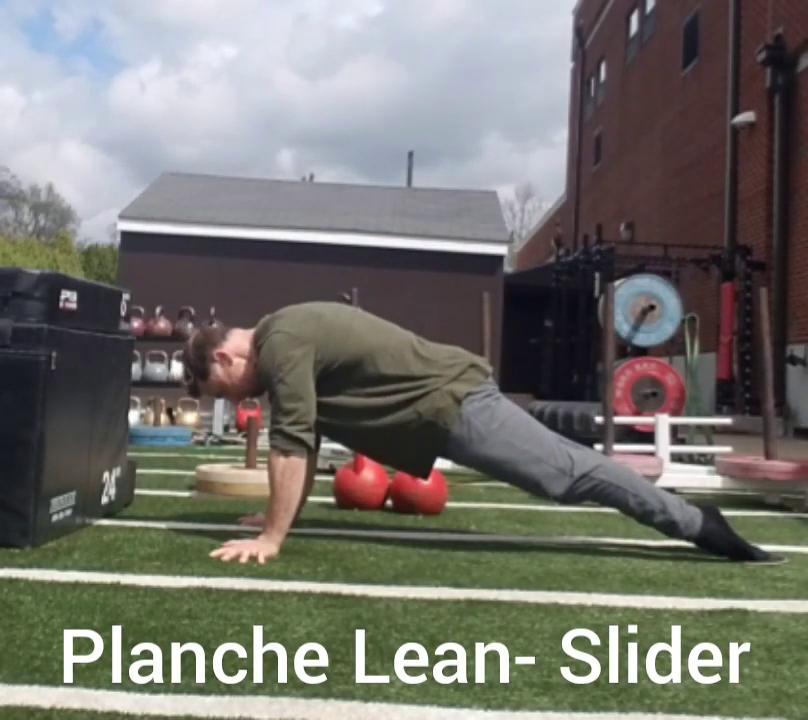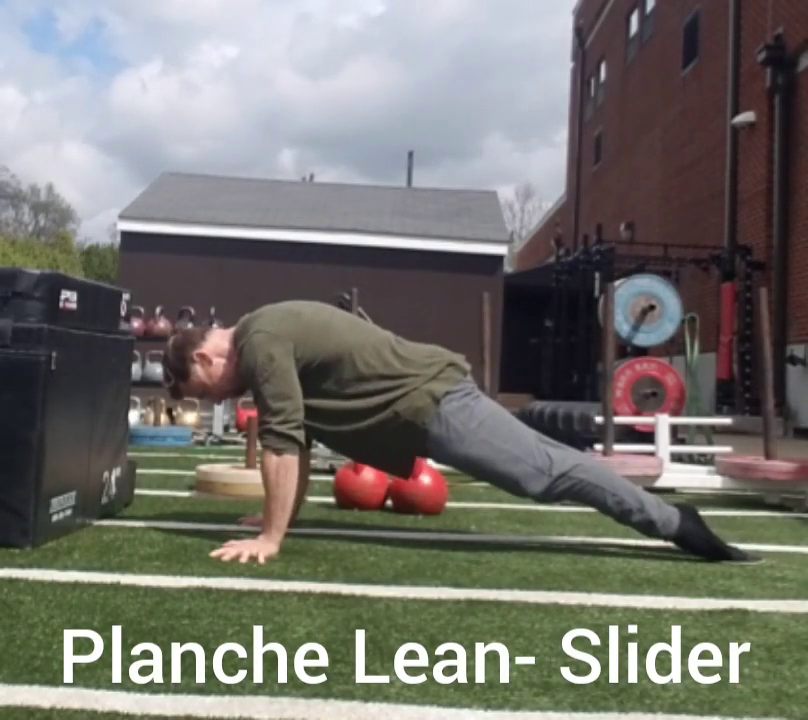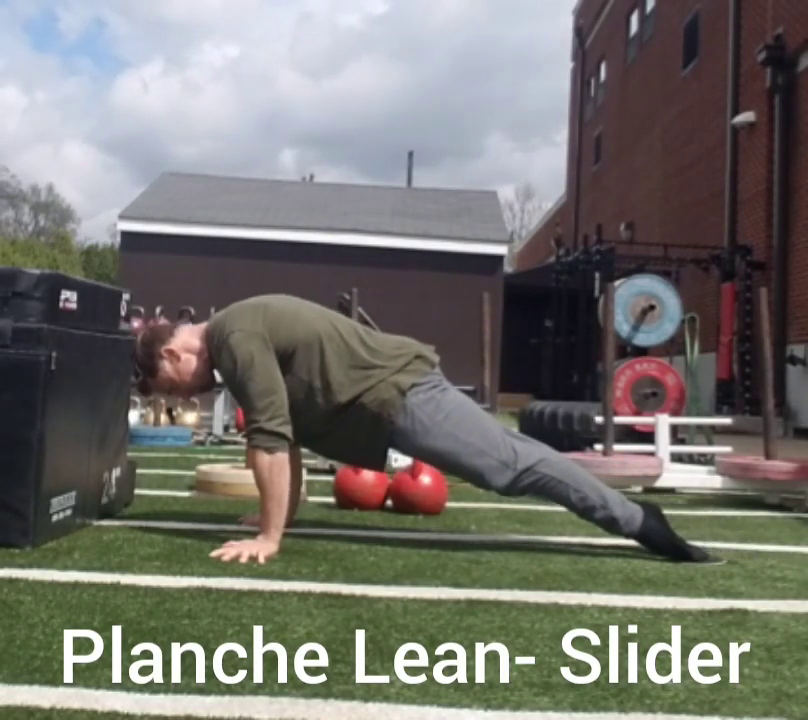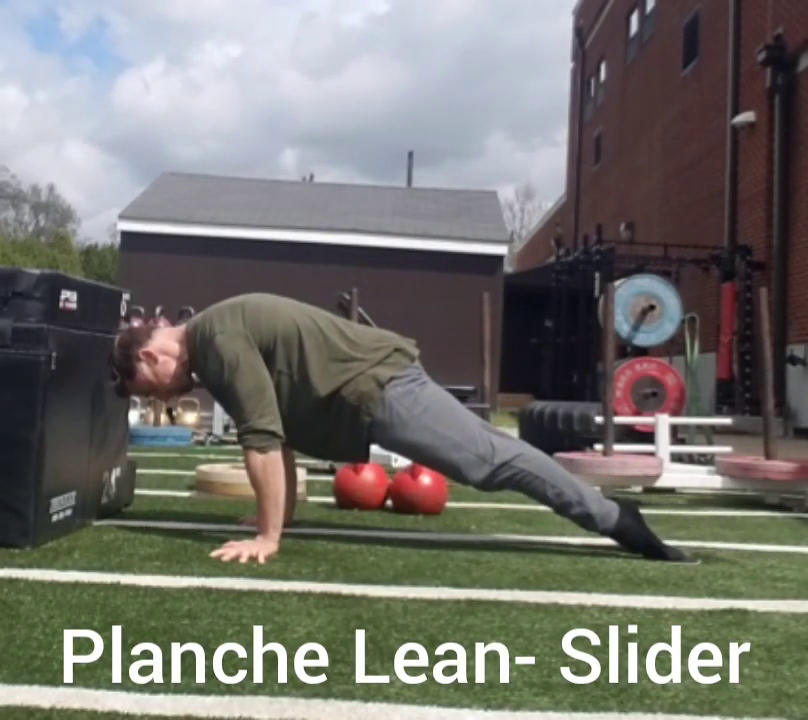
dt=0.7s
person 1, frame 1
left shoulder: (279, 347)
right shoulder: (286, 336)
left elbow: (291, 445)
right elbow: (306, 440)
left wrist: (270, 538)
right wrist: (282, 514)
left hip: (452, 403)
right hip: (449, 397)
left knee: (571, 474)
right knee: (569, 467)
left ankle: (699, 525)
right ankle: (695, 523)
person 1, frame 2
left shoulder: (258, 346)
right shoulder: (268, 333)
left elbow: (281, 442)
right elbow: (299, 437)
left wrist: (270, 538)
right wrist: (281, 513)
left hip: (429, 403)
right hip: (431, 392)
left knee: (546, 471)
right knee: (546, 462)
left ankle: (675, 524)
right ankle: (674, 522)
person 1, frame 3
left shoulder: (234, 339)
right shoulder: (238, 331)
left elbow: (269, 439)
right elbow: (287, 428)
left wrist: (269, 536)
right wrist: (281, 510)
left hip: (398, 394)
right hip: (398, 387)
left knee: (513, 465)
right knee: (512, 458)
left ankle: (637, 522)
right ankle: (636, 521)
person 1, frame 4
left shoulder: (215, 340)
right shoulder: (217, 335)
left elbow: (262, 437)
right elbow: (274, 429)
left wrist: (268, 536)
right wrist: (278, 511)
left hip: (378, 387)
right hip: (377, 382)
left knee: (493, 460)
right knee: (493, 455)
left ankle: (615, 520)
right ankle: (614, 519)
